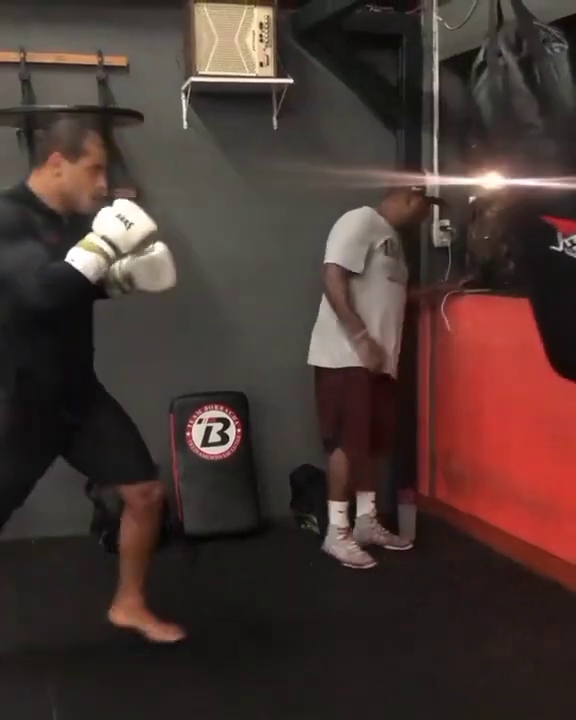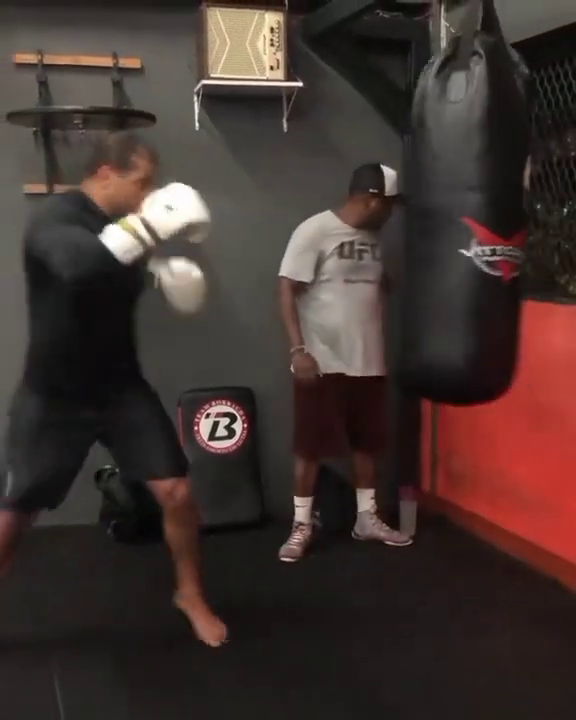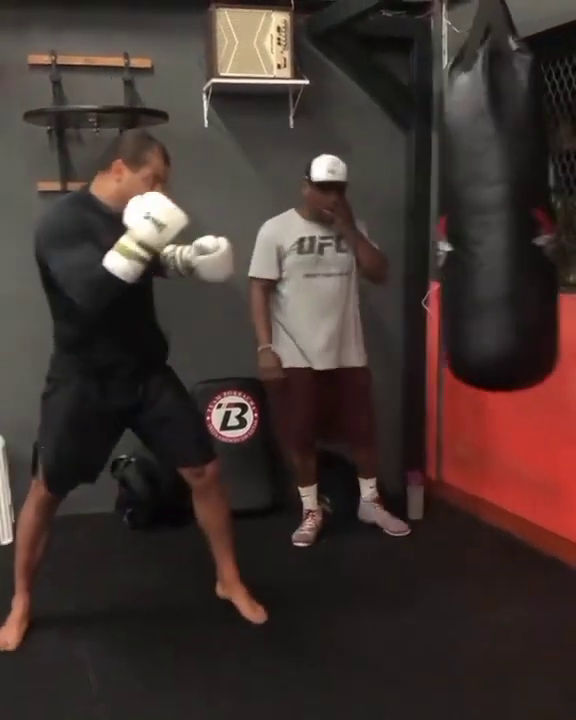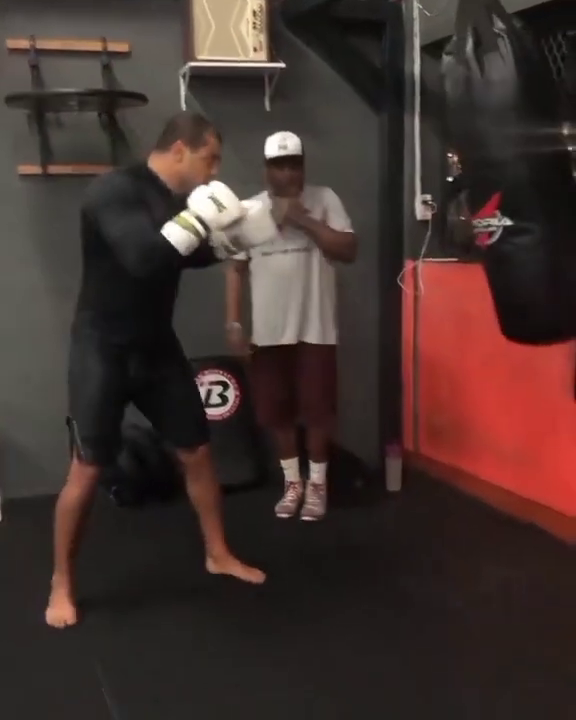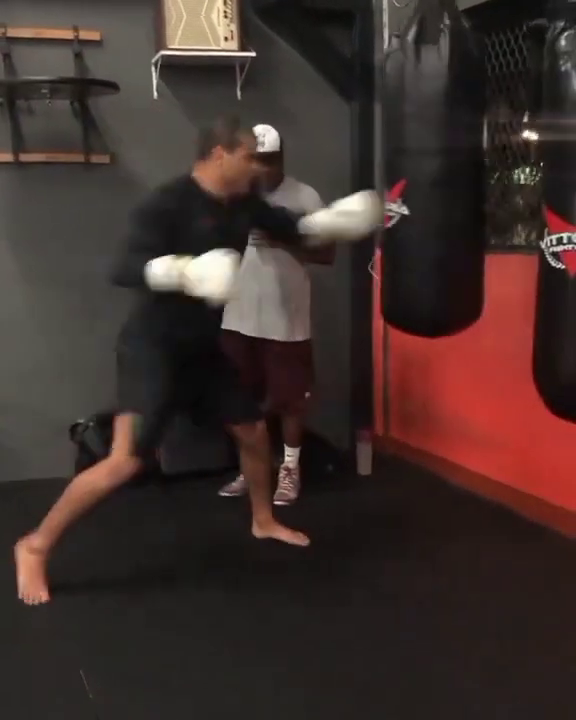
dt=0.5s
person 1, frame 1
left shoulder: (73, 219)
right elbow: (43, 290)
left wrist: (128, 271)
right wrist: (105, 240)
left hip: (77, 390)
left knee: (145, 490)
left ankle: (130, 604)
person 1, frame 2
left shoulder: (121, 219)
right shoulder: (56, 217)
right elbow: (82, 268)
right wrist: (150, 224)
left hip: (121, 386)
right hip: (54, 394)
left knee: (176, 491)
left ankle: (191, 597)
person 1, frame 3
left shoulder: (132, 213)
right shoulder: (62, 222)
right elbow: (92, 295)
left wrist: (187, 258)
right wrist: (141, 239)
left hip: (147, 369)
right hip: (84, 378)
left knee: (204, 472)
right knee: (46, 492)
left ankle: (230, 582)
person 1, frame 4
left shoulder: (176, 196)
right shoulder: (114, 191)
left elbow: (193, 254)
right elbow: (143, 258)
left wrist: (229, 231)
right wrist: (198, 217)
left hip: (156, 344)
right hip: (104, 348)
left knee: (197, 455)
right knee: (87, 472)
left ankle: (219, 555)
right ankle: (62, 583)
person 1, frame 5
left shoulder: (240, 202)
right shoulder: (168, 202)
left elbow: (290, 227)
right elbow: (127, 270)
left wrist: (340, 216)
right wrist: (186, 270)
left hip: (198, 344)
right hip: (153, 347)
left knee: (252, 432)
right knee: (125, 463)
left ankle: (264, 521)
right ankle: (35, 547)
person 2, frame 1
left shoulder: (392, 235)
right shoulder: (359, 224)
right elbow: (334, 279)
right wrist: (362, 338)
left hip: (377, 360)
right hip: (346, 358)
left knee: (373, 444)
right knee: (349, 441)
left ankle: (365, 523)
right ankle: (337, 532)
person 2, frame 2
left shoulder: (372, 237)
right shoulder: (314, 232)
right elbow: (287, 291)
right wrist: (298, 350)
left hip: (368, 361)
right hip: (322, 360)
left knee: (367, 441)
right knee: (311, 445)
left ankle: (367, 518)
right ankle: (302, 524)
person 2, frame 3
left shoulder: (352, 227)
right shoulder: (275, 230)
left elbow: (379, 274)
right elbow: (260, 290)
left wrist: (349, 231)
right wrist: (265, 347)
left hip: (347, 353)
right hip: (296, 356)
left knee: (361, 432)
right knee: (300, 438)
left ankle: (371, 502)
right ankle: (311, 512)
person 2, frame 4
left shoulder: (324, 200)
left elbow: (349, 251)
right elbow: (236, 268)
left wrist: (305, 220)
right wrist: (233, 322)
left hip: (315, 329)
right hip: (268, 332)
left knee: (318, 409)
right knee: (278, 412)
left ankle: (317, 484)
right ankle: (292, 483)
person 2, frame 5
left shoulder: (304, 196)
left elbow: (327, 253)
left hip: (287, 320)
right hip: (237, 318)
left knee: (291, 398)
left ankle: (289, 469)
